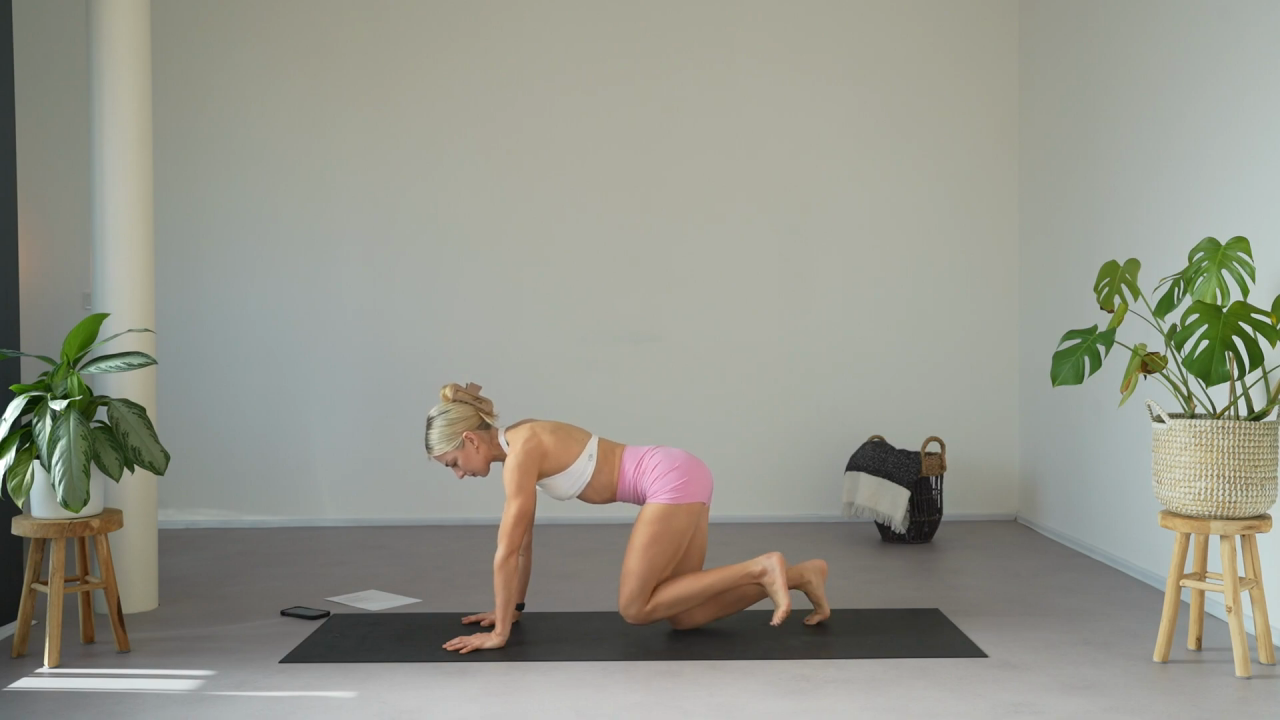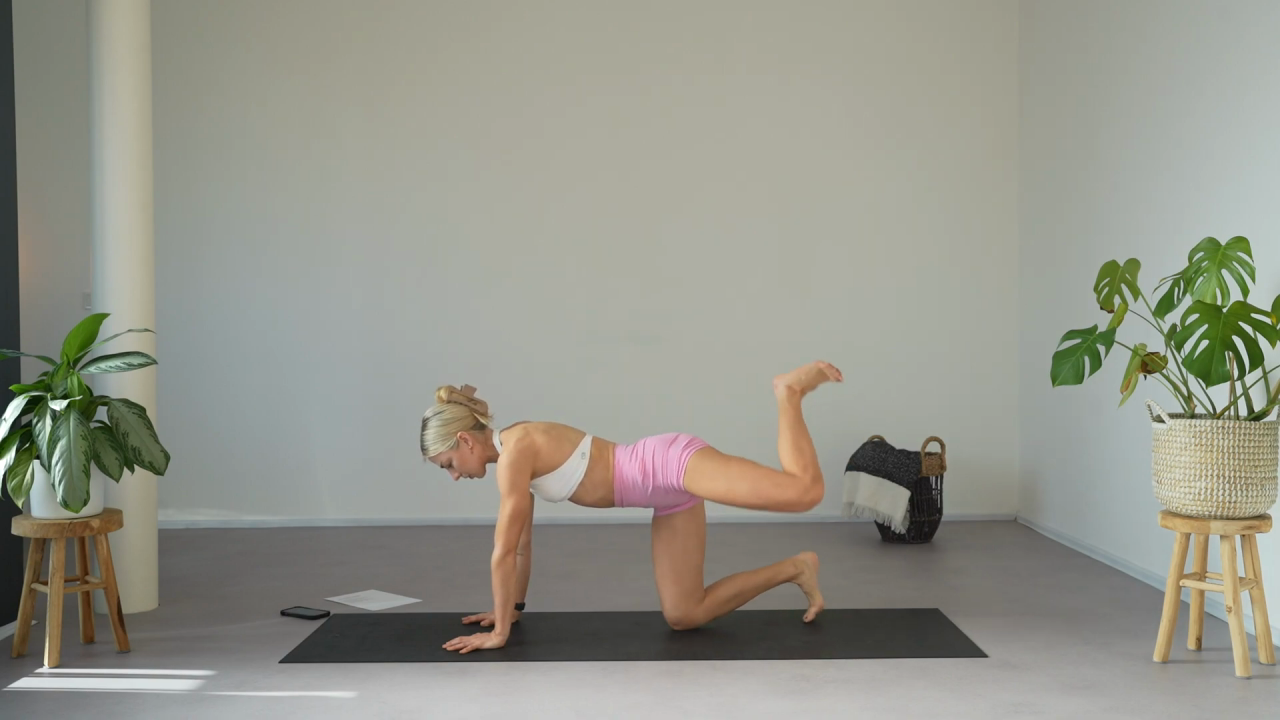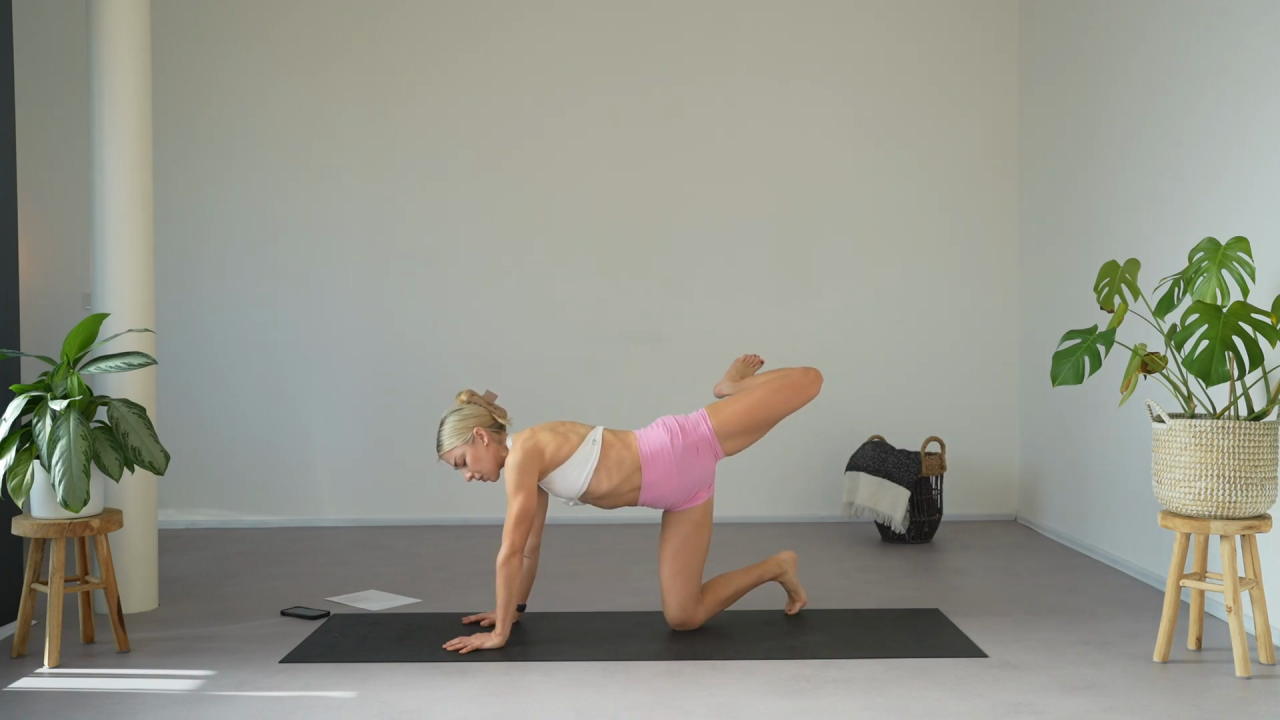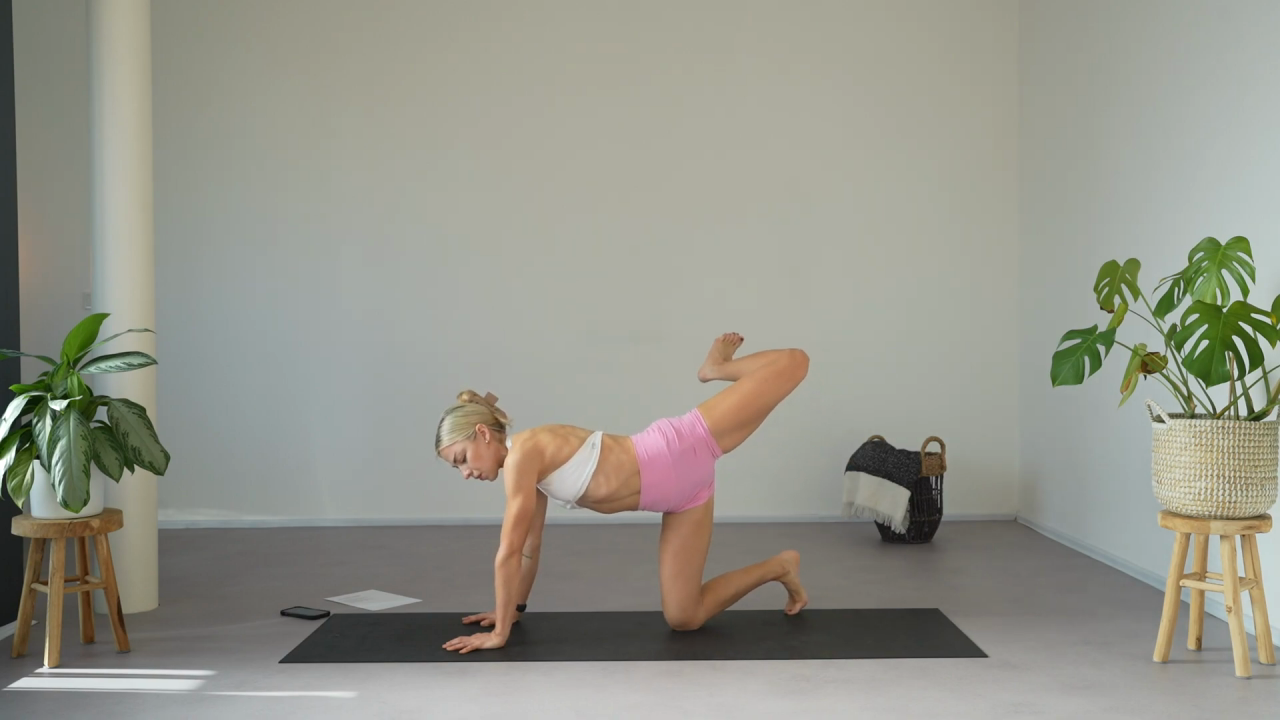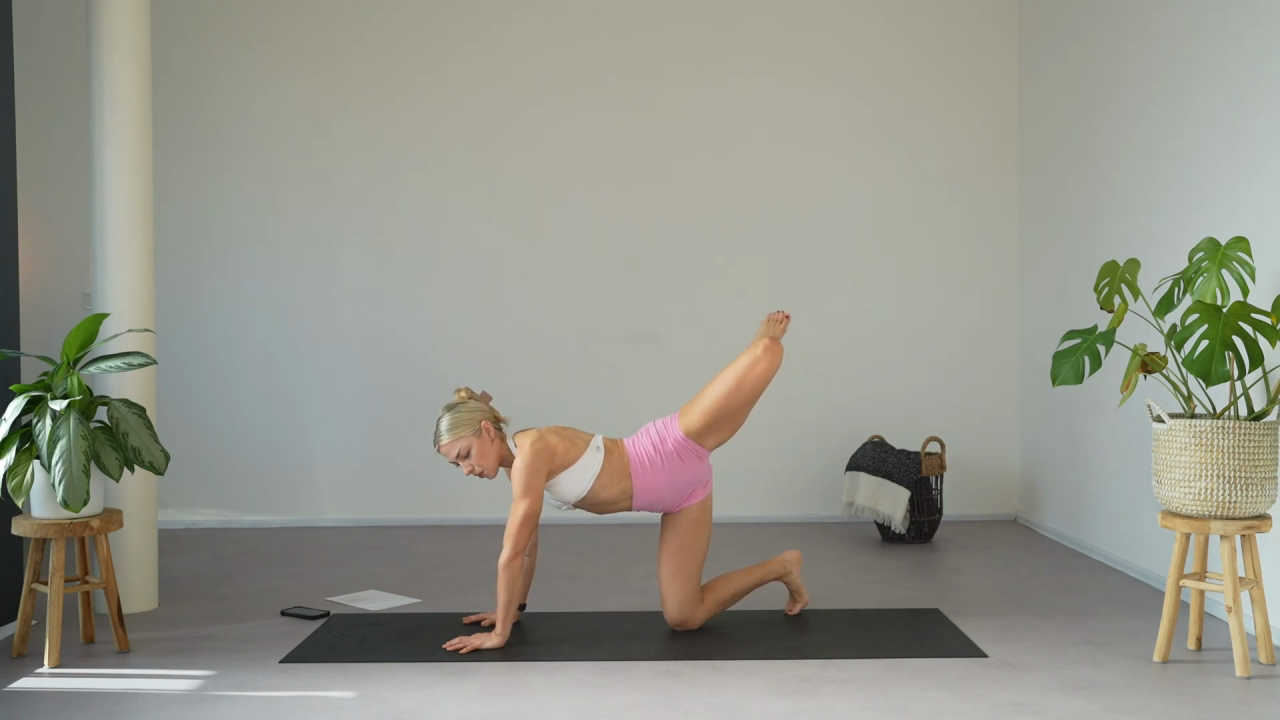
dt=1s
person 1, frame 1
left shoulder: (520, 452)
right shoulder: (520, 444)
left elbow: (507, 550)
right elbow: (522, 541)
left wrist: (499, 631)
right wrist: (512, 608)
left hip: (673, 478)
right hip: (679, 477)
left knee: (634, 609)
right knee: (683, 617)
left ankle: (759, 569)
right ankle: (800, 575)
person 1, frame 2
left shoulder: (513, 453)
right shoulder: (516, 452)
left elbow: (503, 551)
right elbow: (522, 543)
left wrist: (500, 631)
right wrist: (513, 608)
left hip: (672, 461)
right hip: (668, 485)
left knee: (804, 491)
right knee: (684, 616)
left ankle: (788, 389)
right ankle: (794, 569)
person 1, frame 3
left shoulder: (522, 452)
right shoulder: (532, 466)
left elbow: (510, 552)
right elbow: (530, 547)
left wrist: (500, 632)
right wrist: (513, 609)
left hip: (684, 449)
right hip: (680, 487)
right knee: (683, 617)
right ankle: (776, 567)
person 1, frame 4
left shoulder: (521, 453)
right shoulder: (530, 468)
left elbow: (509, 552)
right elbow: (529, 547)
left wrist: (499, 633)
right wrist: (514, 609)
left hip: (682, 455)
right hip: (679, 491)
right knee: (684, 618)
right ankle: (779, 568)
person 1, frame 5
left shoulder: (530, 451)
right shoulder: (521, 465)
left elbow: (512, 551)
right elbow: (526, 546)
left wrist: (500, 633)
right wrist: (513, 609)
left hip: (676, 453)
right hip: (676, 492)
right knee: (683, 618)
right ankle: (780, 568)
